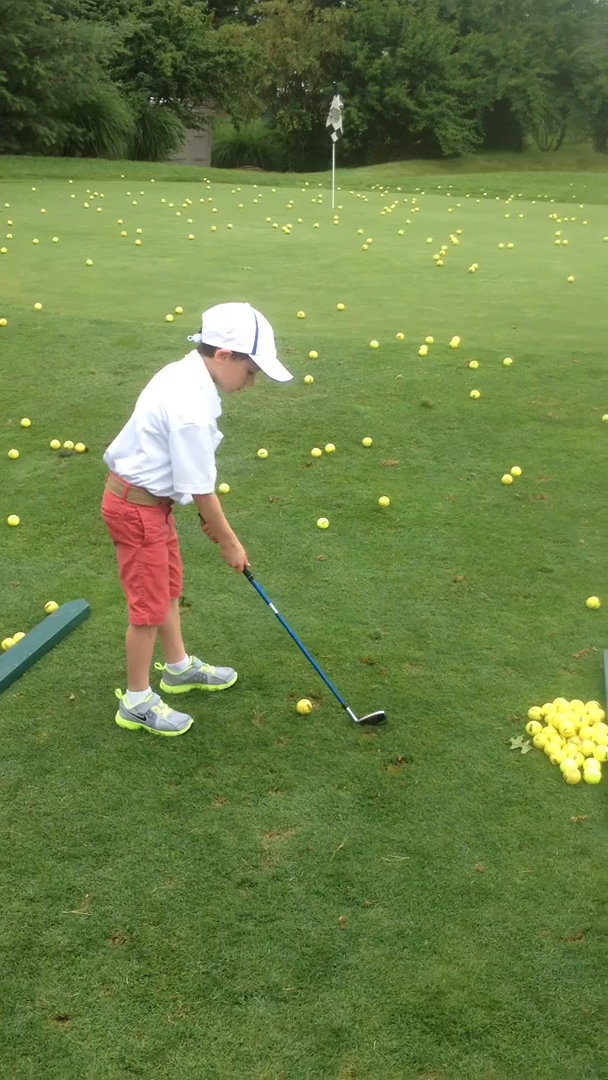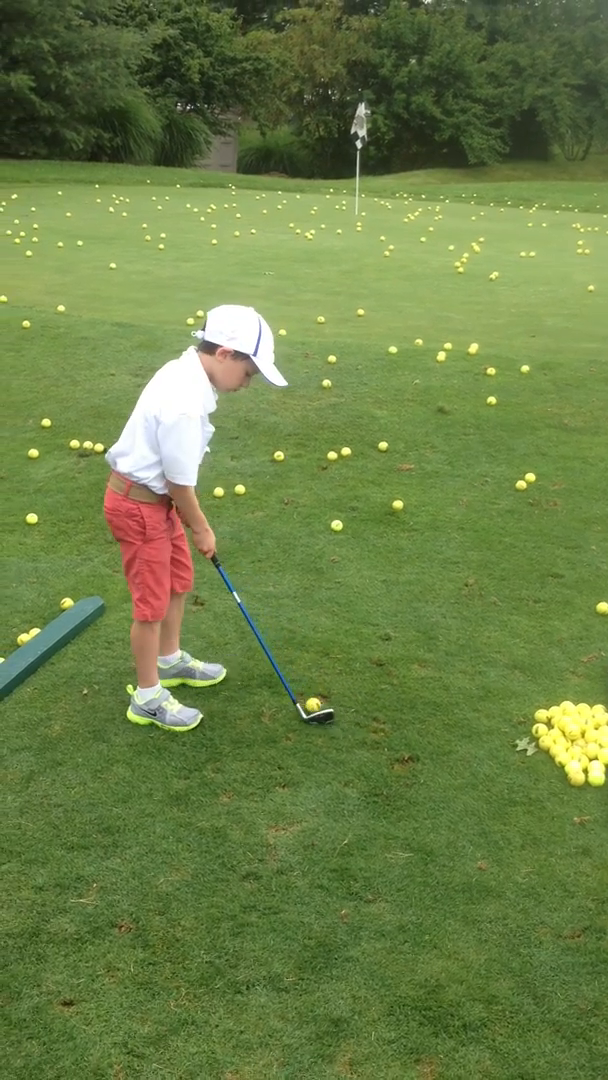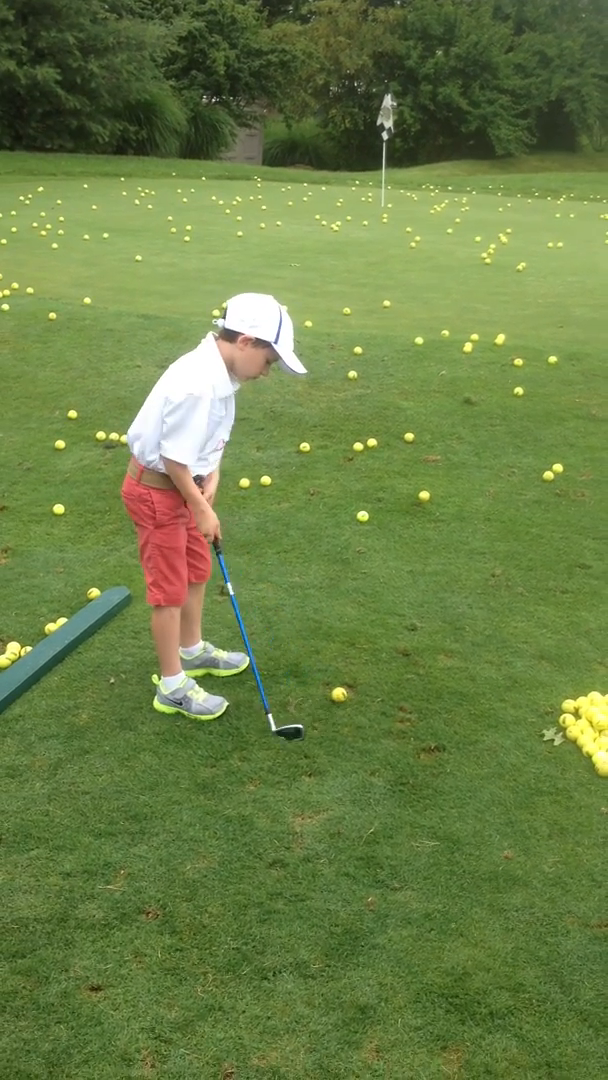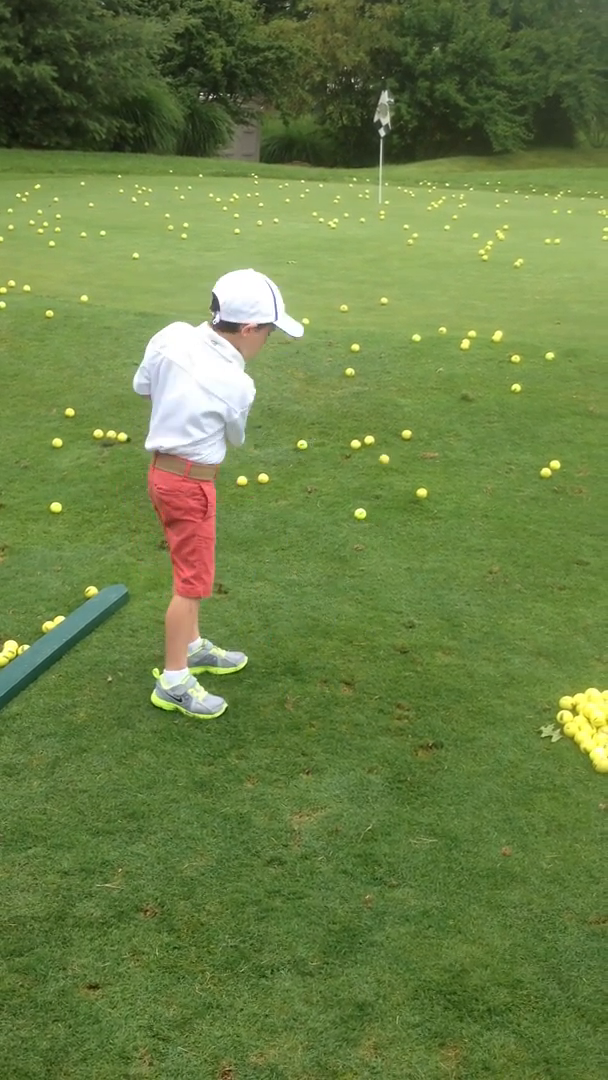
dt=0.7s
person 1, frame 1
left shoulder: (184, 373)
right shoulder: (191, 409)
right elbow: (201, 489)
left wrist: (211, 514)
right wrist: (230, 543)
left hip: (148, 497)
right hip: (135, 507)
left knee: (168, 588)
right knee: (149, 604)
left ankle: (179, 668)
right ankle: (136, 702)
person 1, frame 2
left shoulder: (185, 372)
right shoulder: (184, 403)
right elbow: (180, 481)
left wrist: (191, 512)
right wrist: (201, 528)
left hip: (156, 495)
right hip: (137, 504)
left knee: (178, 581)
right knee: (151, 601)
left ankle: (170, 660)
right ankle: (147, 696)
person 1, frame 3
left shoulder: (218, 369)
right shoulder: (198, 385)
left elbow: (214, 437)
right elbow: (172, 458)
left wrist: (212, 477)
right wrist: (202, 510)
left hip: (179, 482)
right hip: (154, 488)
left knee: (197, 571)
right knee: (169, 587)
left ankle: (193, 651)
right ankle: (172, 686)
person 1, frame 4
left shoulder: (171, 335)
right shoulder: (237, 386)
left elbow: (142, 384)
right elbow: (232, 439)
left hip: (162, 467)
right hip: (191, 481)
left knee: (189, 569)
right knee: (192, 579)
left ankle: (191, 646)
right ankle: (173, 680)
